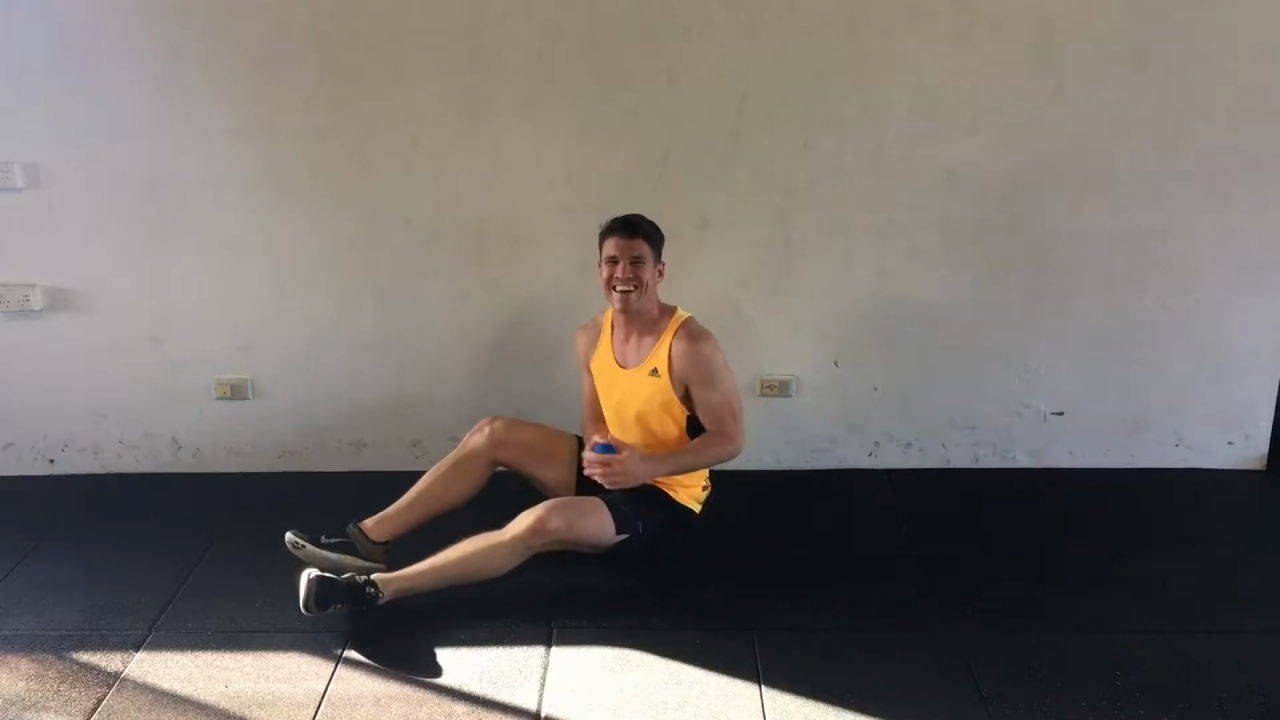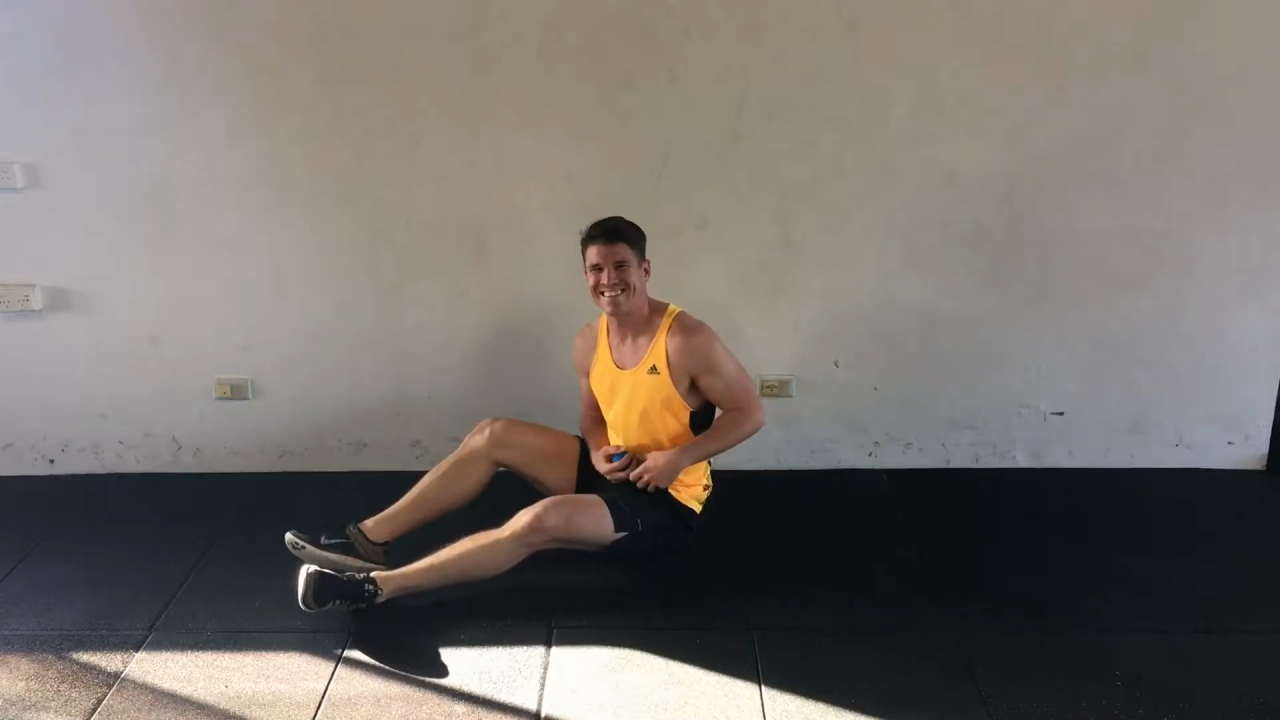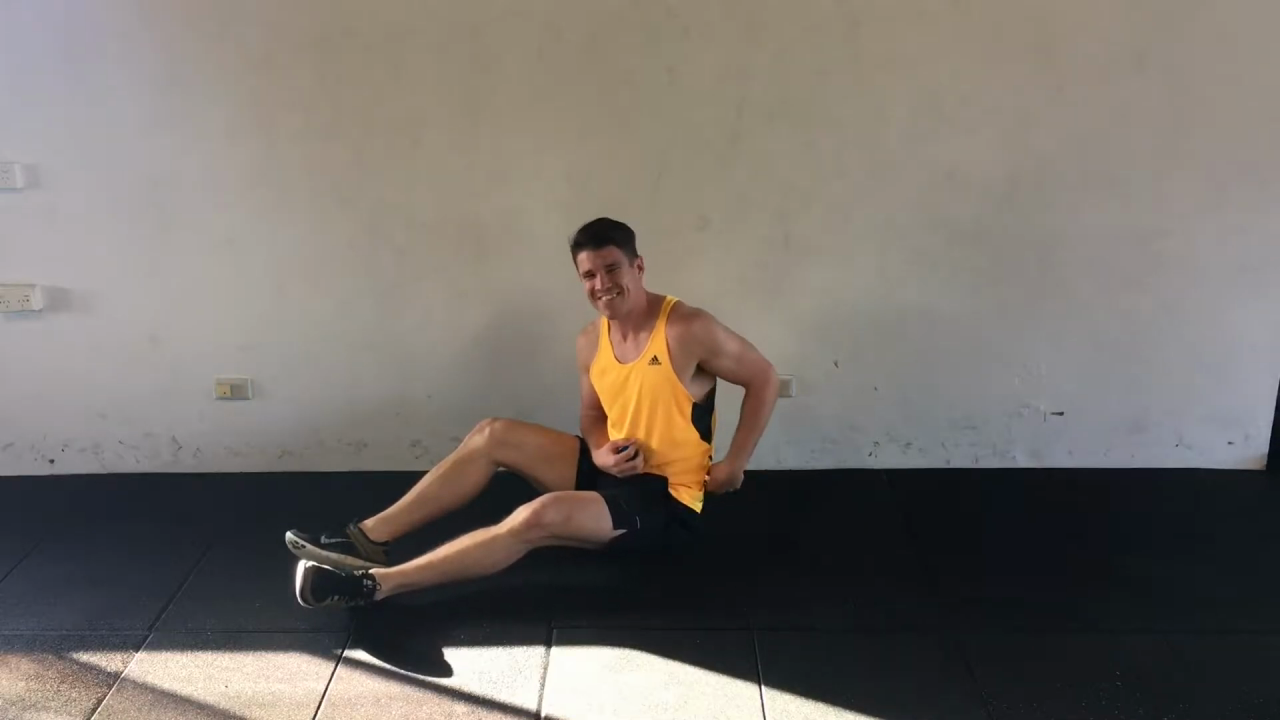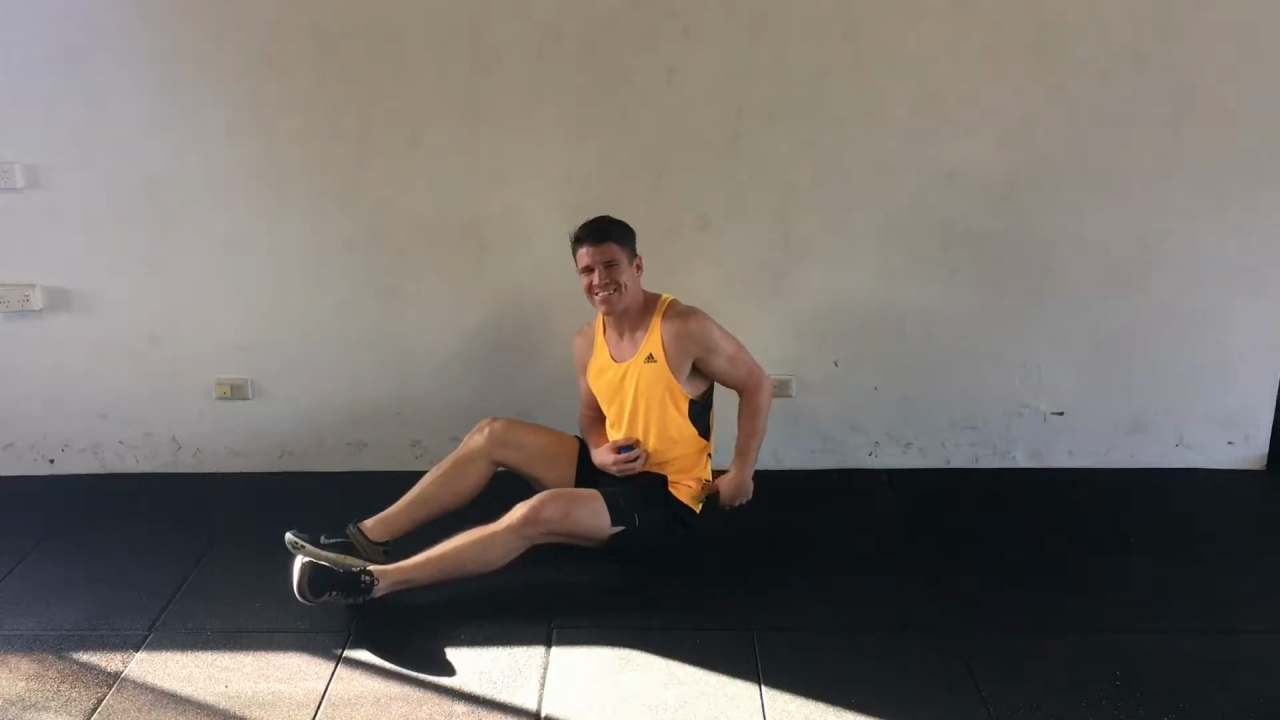
dt=0.5s
person 1, frame 1
left shoulder: (692, 346)
right shoulder: (592, 336)
left elbow: (729, 440)
left wrist: (648, 466)
right wrist: (599, 453)
left hip: (666, 498)
right hip: (615, 470)
left knee: (543, 524)
right knee: (493, 434)
left ankle: (377, 588)
right ankle: (368, 538)
person 1, frame 2
left shoulder: (689, 341)
right shoulder: (590, 341)
left elbow: (749, 414)
left wrist: (678, 458)
right wrist: (601, 452)
left hip: (666, 500)
right hip: (619, 471)
left knee: (541, 520)
right knee: (493, 435)
left ankle: (377, 586)
right ankle: (369, 538)
person 1, frame 3
left shoulder: (689, 330)
right shoulder: (590, 341)
left elbow: (764, 381)
left wrist: (734, 464)
right wrist: (599, 452)
left hip: (665, 499)
right hip: (616, 469)
left knee: (541, 517)
right knee: (492, 436)
left ankle: (376, 583)
right ankle: (369, 537)
person 1, frame 4
left shoulder: (685, 328)
right shoulder: (587, 342)
left elbow: (756, 385)
left wrist: (741, 470)
right wrist: (598, 452)
left hip: (666, 499)
right hip: (615, 470)
left knee: (540, 513)
right knee: (493, 436)
left ankle: (375, 580)
right ankle: (369, 537)
